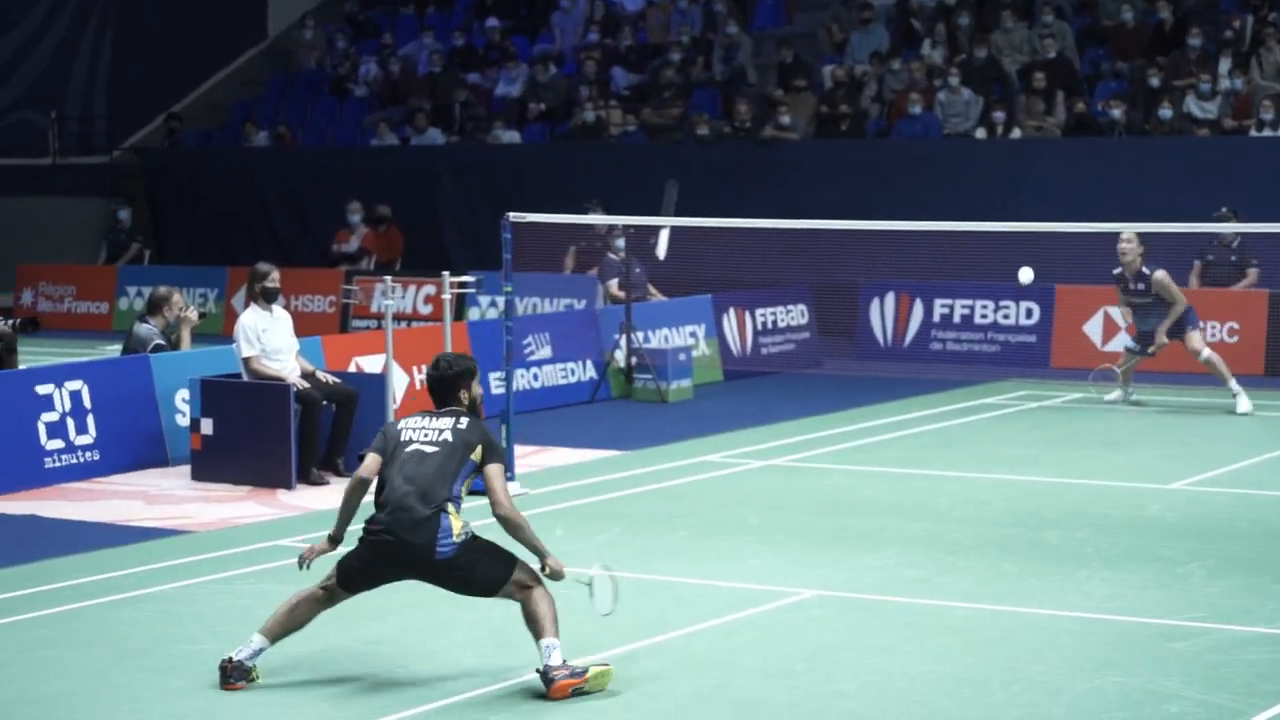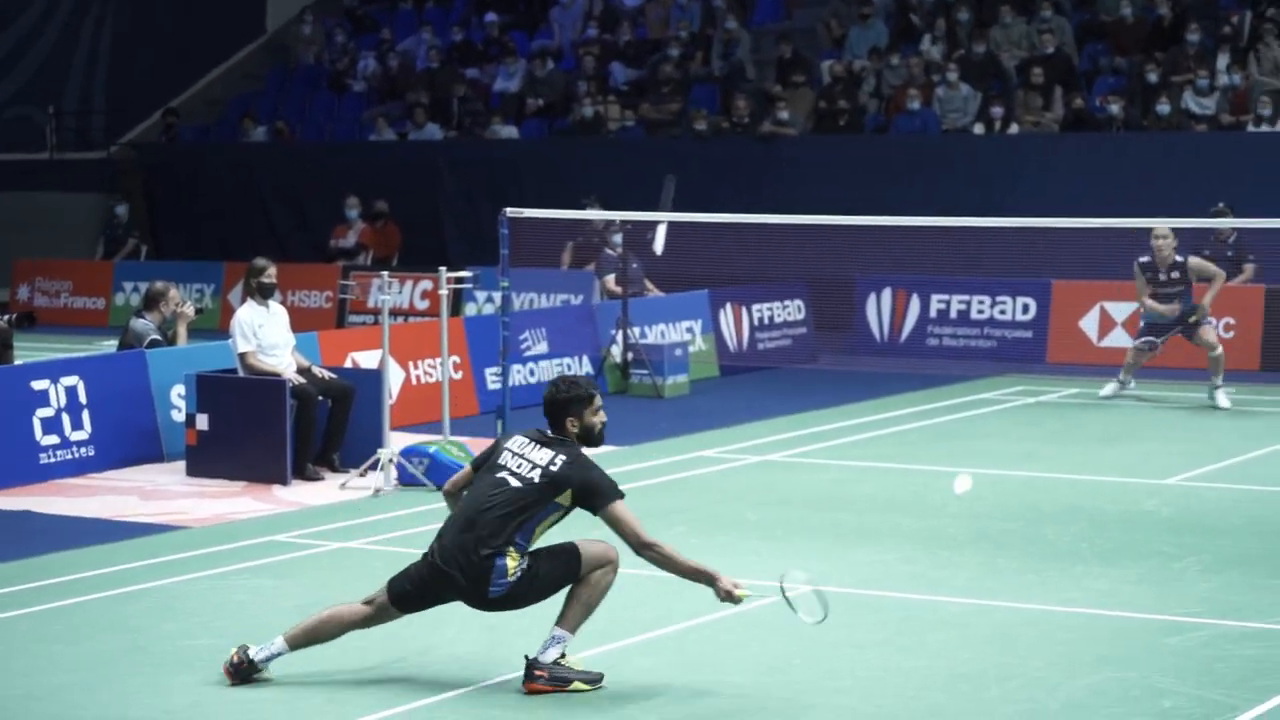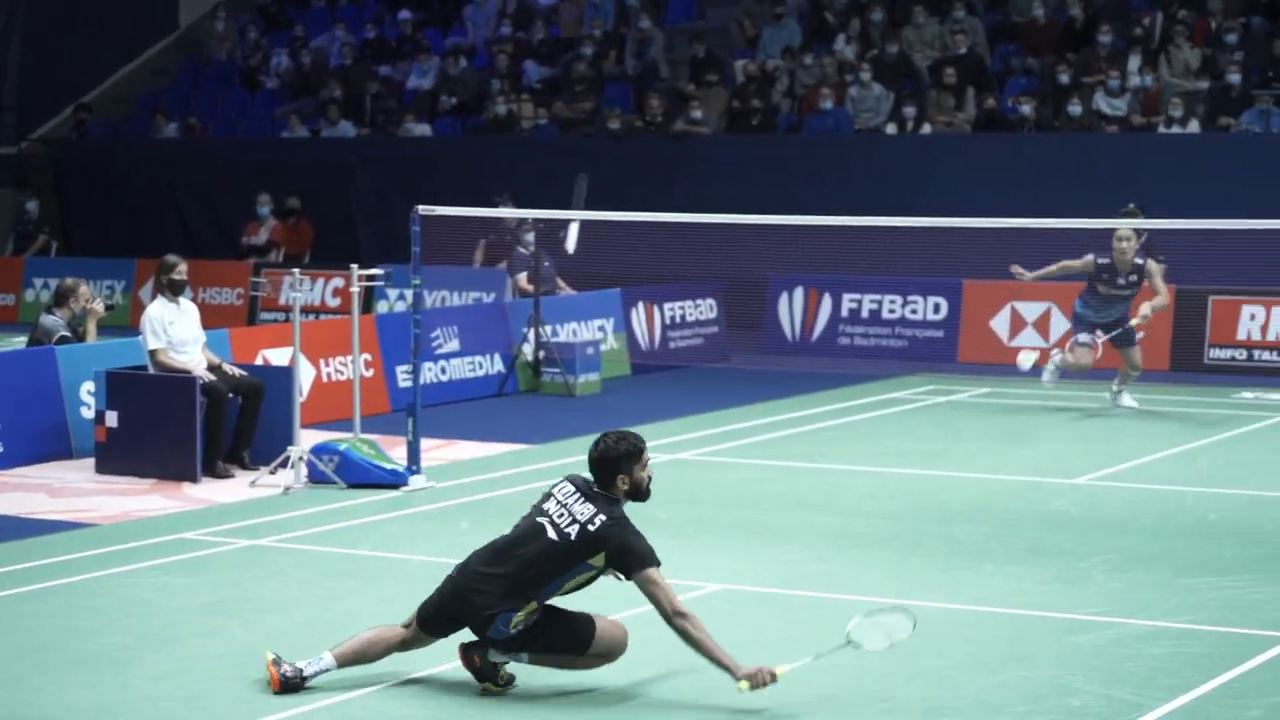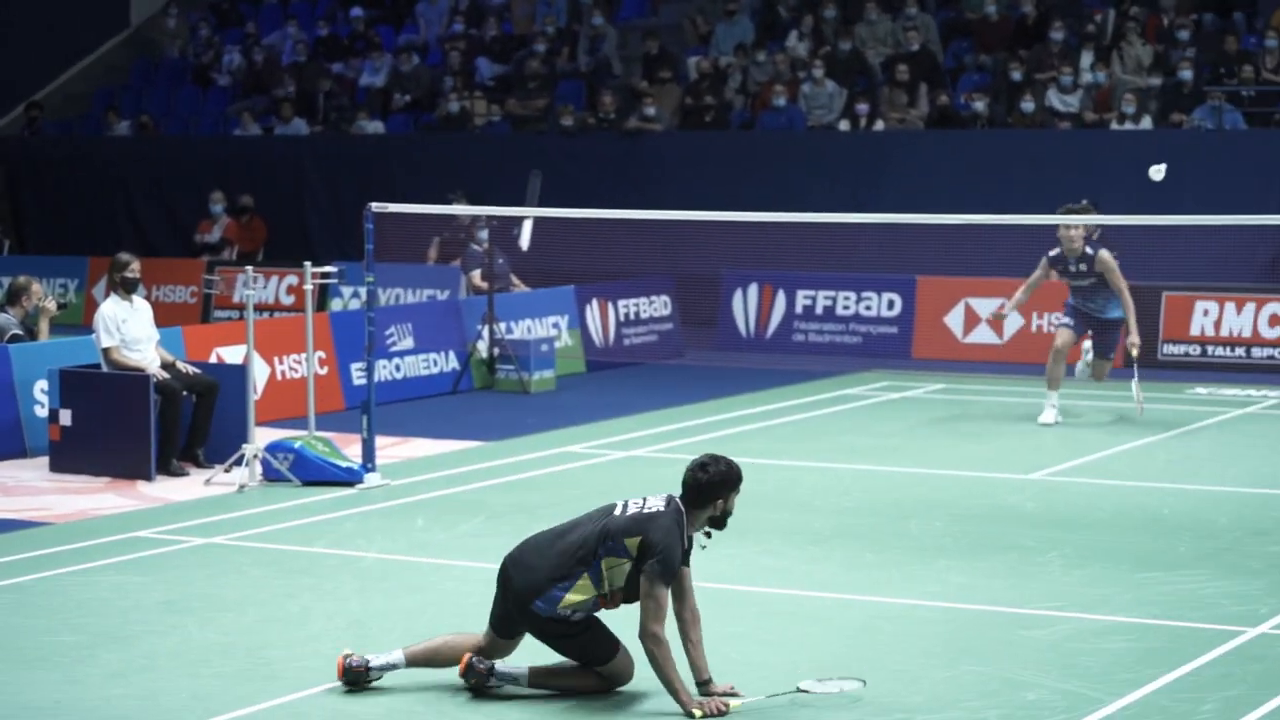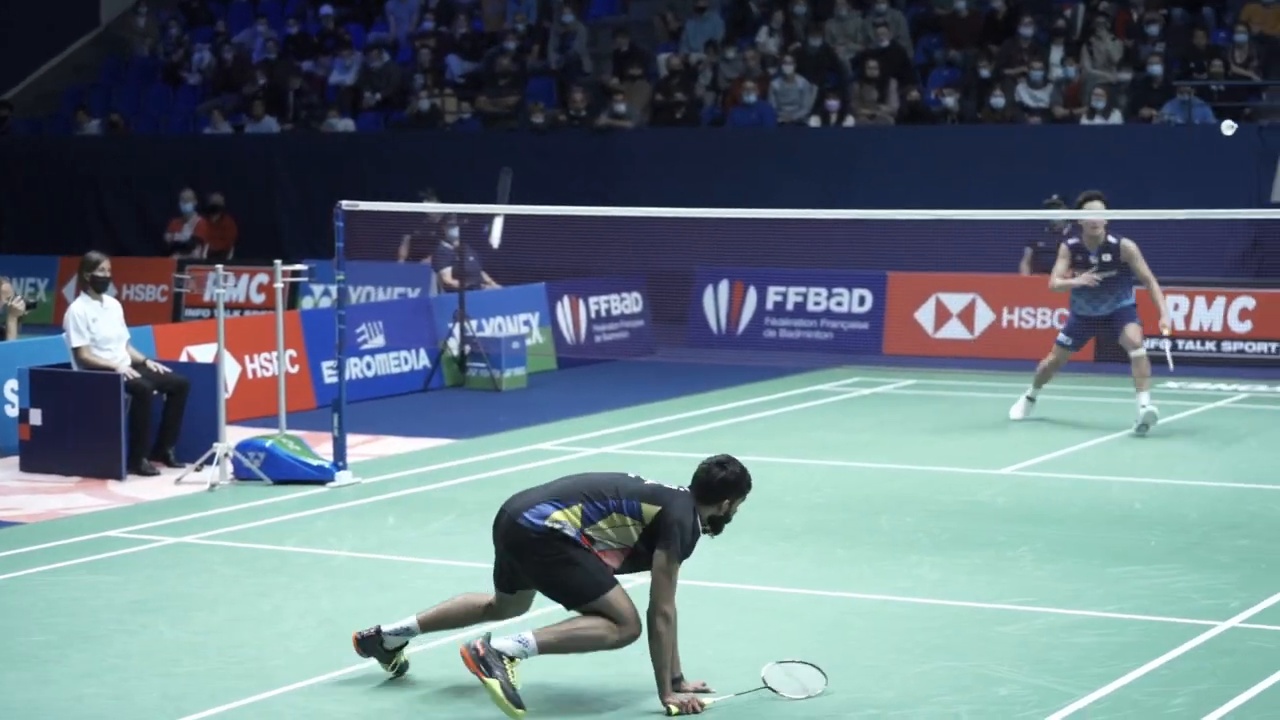
dt=0.2s
person 1, frame 1
left shoulder: (401, 425)
right shoulder: (478, 434)
left elbow: (359, 482)
right elbow: (505, 512)
left wrist: (334, 537)
right wrist: (547, 559)
left hip: (381, 541)
right hip: (439, 546)
left knee: (325, 592)
right knee: (531, 587)
left ankle: (239, 661)
right ankle: (558, 669)
person 1, frame 2
left shoulder: (511, 441)
right shoulder: (585, 473)
left elbow: (452, 489)
right elbow: (642, 541)
right wrist: (711, 577)
left hip: (442, 561)
right hip: (488, 582)
left knee: (372, 609)
right knee: (604, 560)
left ankle: (257, 656)
right ankle: (546, 664)
person 1, frame 3
left shoulder: (568, 486)
right shoulder: (616, 533)
right elbow: (673, 612)
right wrist: (737, 669)
left hip: (466, 579)
right hip: (497, 608)
left knee: (408, 634)
right knee: (615, 641)
left ankle: (301, 670)
right ankle: (495, 653)
person 1, frame 4
left shoulder: (670, 512)
right shoulder: (664, 536)
left elbow: (686, 607)
right elbow: (652, 633)
left wrist: (704, 682)
left hip: (515, 570)
right hip: (540, 598)
left knee: (498, 643)
right knee: (618, 673)
left ankle: (370, 664)
right ankle: (493, 671)
person 1, frame 5
left shoulder: (660, 508)
right shoulder: (682, 517)
left elbow: (662, 608)
right elbow: (661, 613)
left wrist: (677, 678)
left hip: (514, 517)
right hip: (541, 525)
left knee: (505, 603)
right knee: (623, 625)
left ankle: (388, 636)
right ankle: (500, 651)
person 2, frame 1
left shoulder: (283, 315)
right shoulder: (248, 320)
right elbow: (253, 366)
left wrist: (315, 371)
right wrist: (285, 377)
left hip: (296, 378)
right hip: (270, 383)
left knee: (348, 394)
right knee: (313, 398)
left ankle: (332, 458)
right ankle: (307, 468)
person 2, frame 2
left shoulder: (279, 310)
right shoulder: (244, 316)
right elbow: (249, 362)
left wrist: (311, 366)
right wrist: (281, 372)
left hip: (292, 373)
left knee: (344, 389)
right knee: (308, 394)
left ankle: (328, 453)
right ankle: (302, 463)
person 2, frame 3
left shoulder: (190, 307)
right shoulder: (154, 313)
right elbow: (159, 359)
left wrist: (221, 364)
right wrist: (191, 369)
left hip: (203, 370)
right hip: (176, 375)
left knee: (254, 387)
right knee: (218, 391)
left ankle: (238, 451)
right ankle: (212, 461)
person 2, frame 4
left shoulder: (143, 305)
right shoulder: (107, 311)
right elbow: (113, 357)
left wrist: (175, 362)
right wrist: (145, 367)
left hip: (156, 369)
right hip: (130, 374)
left knee: (209, 385)
right knee: (173, 389)
left ankle: (193, 449)
right ankle: (167, 459)
person 2, frame 5
left shoulder: (114, 304)
right shoulder: (77, 310)
right elbow: (83, 356)
left wrist: (146, 361)
right wrist: (116, 367)
left hip: (127, 368)
right hip: (101, 373)
left knee: (179, 384)
right knee: (143, 388)
left ankle: (163, 447)
right ankle: (137, 459)
person 3, frame 1
left shoulder: (1156, 276)
right shoulder: (1118, 276)
left elbow: (1181, 303)
right elbow: (1123, 305)
left wrist: (1162, 329)
right wrist: (1129, 320)
left hip: (1179, 318)
right hip: (1148, 326)
left knee: (1196, 348)
right knee: (1127, 360)
left ankle: (1238, 392)
right ankle: (1126, 389)
person 3, frame 2
left shoulder: (1189, 263)
right shoulder: (1142, 265)
left elbow: (1220, 275)
right elbow: (1144, 301)
left wrist: (1207, 299)
right wrist: (1164, 309)
left hip: (1187, 313)
right hip: (1156, 317)
left knee: (1211, 342)
right knee: (1135, 359)
left ankle: (1217, 388)
right ankle: (1123, 381)
person 3, frame 3
left shoulder: (1147, 266)
right shoulder: (1096, 262)
left elbow: (1164, 298)
right elbow: (1064, 267)
left wrist: (1148, 306)
right wrist: (1032, 276)
left hip: (1118, 316)
right hip: (1087, 314)
left knee: (1134, 365)
right knee: (1084, 363)
left ankle: (1119, 390)
right ankle: (1059, 358)
person 3, frame 4
left shoulder: (1100, 256)
right shoulder: (1052, 257)
left elbow: (1123, 292)
right elbow: (1029, 285)
left wrist: (1133, 331)
right wrist: (1010, 307)
left hip: (1109, 312)
right hip: (1079, 308)
left knee: (1100, 373)
right knee: (1059, 347)
left ankle: (1089, 351)
right ankle: (1051, 405)
person 3, frame 5
left shoulder: (1123, 246)
right shoulder: (1069, 247)
left elbow: (1149, 280)
right elbow: (1053, 283)
left wrist: (1163, 312)
right wrist: (1075, 281)
left hip: (1119, 309)
right hip: (1083, 312)
left knee: (1134, 341)
right knee: (1053, 361)
left ankle: (1144, 406)
right ankle: (1030, 397)
